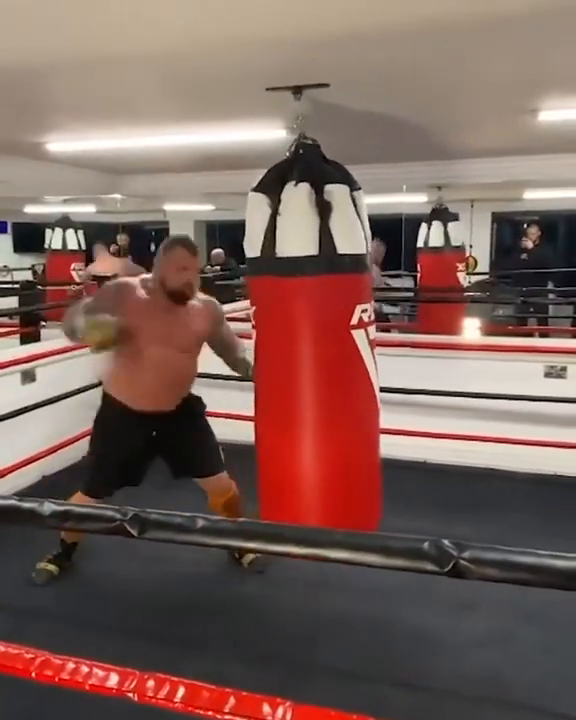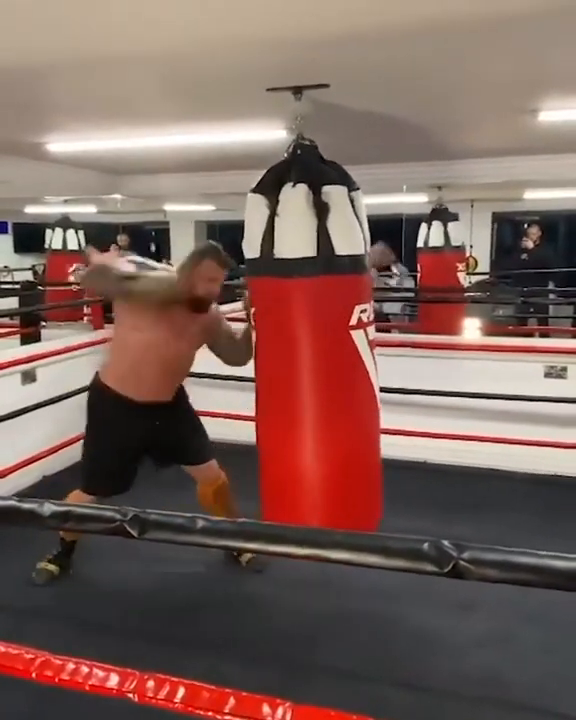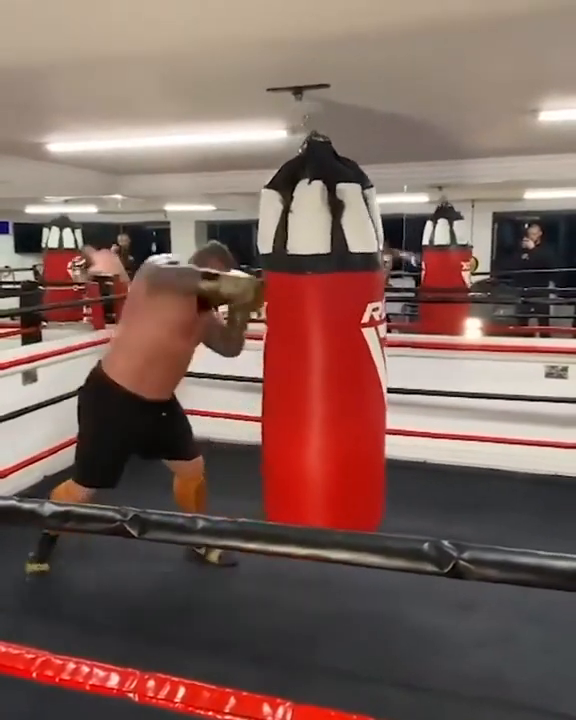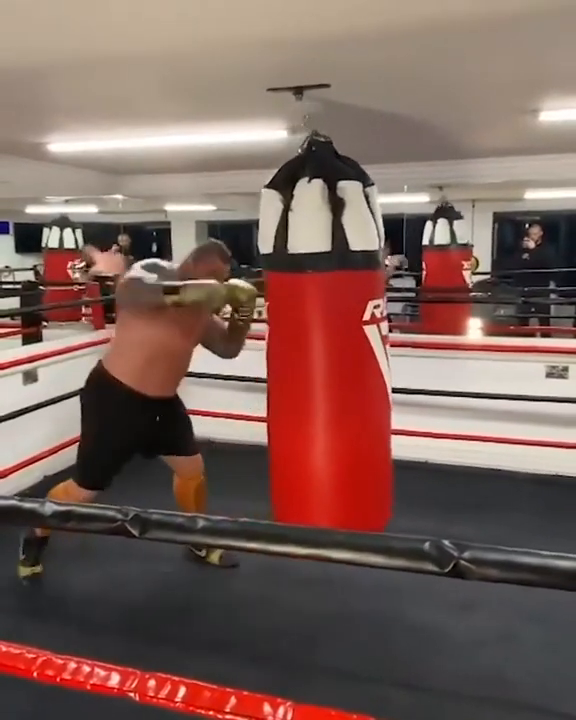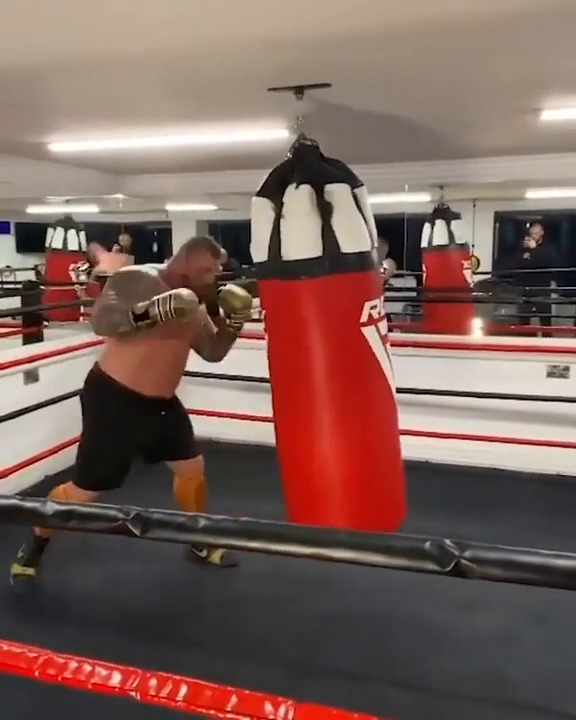
dt=0.1s
person 1, frame 1
left shoulder: (206, 309)
right shoulder: (124, 292)
left elbow: (233, 351)
right elbow: (73, 319)
left wrist: (257, 370)
right wrist: (88, 327)
left hip: (180, 412)
right hip: (121, 414)
left knee: (221, 486)
right knee: (92, 495)
right ankle: (64, 550)
person 1, frame 2
left shoulder: (207, 313)
right shoulder: (146, 273)
left elbow: (236, 356)
right elbow: (97, 274)
left wrist: (252, 332)
right wrist: (138, 283)
left hip: (167, 406)
right hip: (116, 405)
left knee: (210, 473)
right knee: (91, 492)
right ankle: (64, 550)
person 1, frame 3
left shoulder: (204, 309)
right shoulder: (164, 272)
left elbow: (229, 347)
right elbow: (165, 276)
left wrist: (239, 310)
right wrist: (218, 282)
left hip: (159, 402)
right hip: (113, 398)
left knee: (192, 470)
right knee: (85, 486)
right ankle: (46, 541)
person 1, frame 4
left shoulder: (201, 306)
right shoulder: (155, 271)
left elbow: (228, 347)
right elbow: (131, 292)
left wrist: (243, 313)
right wrist: (190, 291)
left hip: (162, 400)
right hip: (116, 396)
left knee: (192, 467)
right knee: (87, 486)
left ankle: (198, 542)
right ankle: (34, 541)
person 1, frame 5
left shoulder: (194, 307)
right shoulder: (137, 279)
left elbow: (214, 352)
right elbow: (103, 320)
left wrist: (235, 319)
right wrist: (154, 311)
left hip: (161, 401)
right hip: (114, 397)
left knee: (193, 468)
right knee: (85, 489)
left ankle: (198, 542)
right ankle: (35, 544)
